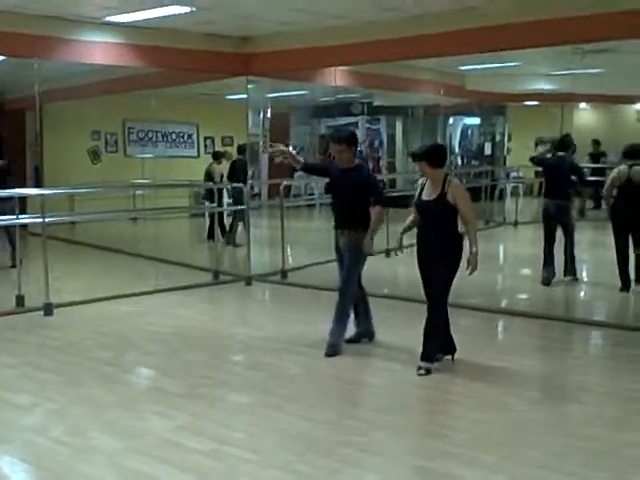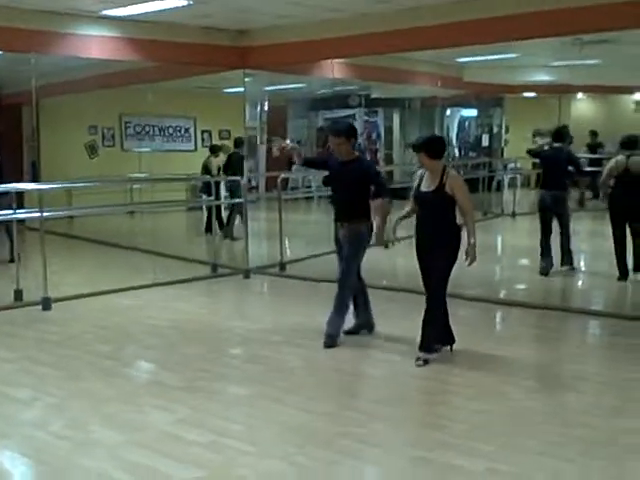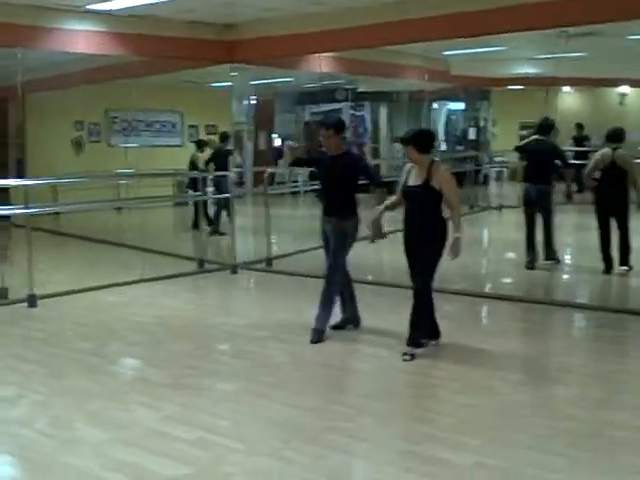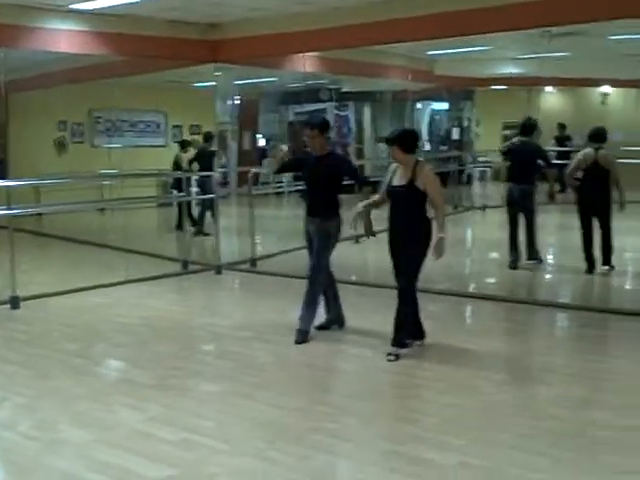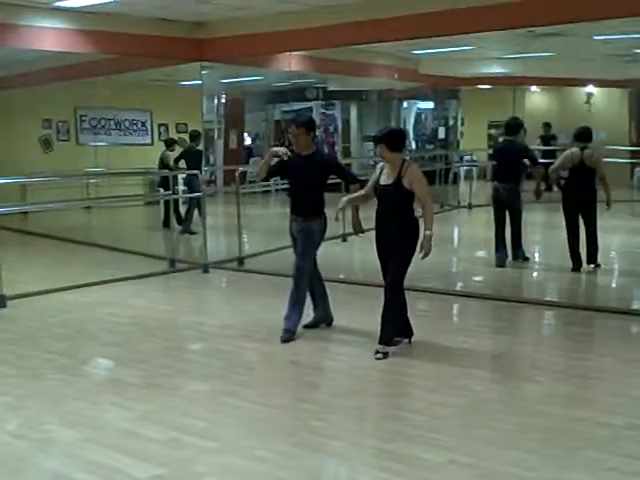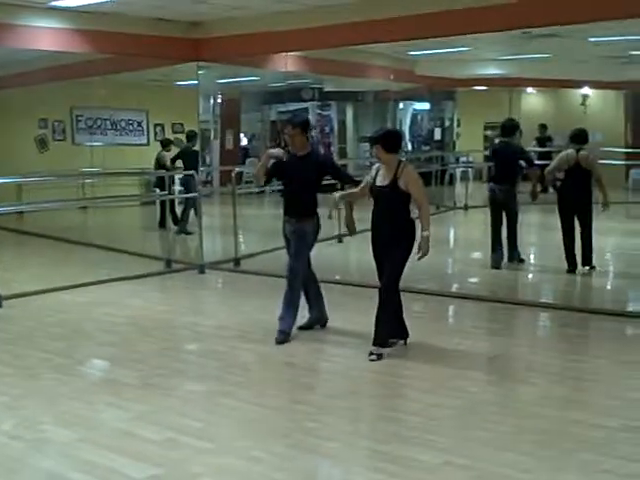
dt=0.1s
person 1, frame 1
left shoulder: (453, 187)
right shoulder: (422, 185)
left elbow: (470, 220)
left wrist: (473, 250)
right wrist: (404, 230)
left hip: (447, 250)
right hip: (425, 249)
left knee: (436, 302)
right knee: (434, 300)
left ankle: (429, 356)
right ankle: (445, 347)
person 1, frame 2
left shoulder: (452, 178)
right shoulder: (420, 176)
left elbow: (468, 212)
right elbow: (414, 205)
left wrist: (471, 241)
right wrist: (400, 218)
left hip: (445, 241)
right hip: (423, 240)
left knee: (435, 292)
right knee: (432, 291)
left ankle: (427, 346)
right ankle: (444, 338)
person 1, frame 3
left shoulder: (439, 171)
right shoulder: (408, 170)
left elbow: (455, 206)
right elbow: (400, 198)
left wrist: (457, 235)
right wrist: (384, 207)
left hip: (432, 235)
right hip: (411, 234)
left knee: (421, 286)
right knee: (419, 285)
left ankle: (415, 341)
right ankle: (430, 332)
person 1, frame 4
left shoulder: (423, 172)
right shoulder: (393, 170)
left elbow: (439, 206)
right elbow: (383, 197)
left wrist: (440, 236)
right wrist: (366, 205)
left hip: (416, 235)
right hip: (396, 234)
left knee: (406, 286)
right knee: (404, 286)
left ankle: (399, 342)
right ankle: (415, 333)
person 1, frame 5
left shoulder: (410, 171)
right shoulder: (380, 169)
left elbow: (426, 204)
right elbow: (367, 193)
left wrist: (428, 234)
right wrist: (348, 199)
left hip: (404, 235)
right hip: (383, 233)
left knee: (392, 284)
right knee: (392, 284)
left ankle: (386, 340)
right ankle: (402, 331)
person 1, frame 6
left shoulder: (406, 172)
right shoulder: (376, 170)
left elbow: (423, 205)
right elbow: (360, 192)
left wrist: (425, 234)
right wrist: (341, 195)
left hip: (400, 236)
right hip: (379, 235)
left knee: (387, 286)
right knee: (388, 285)
left ankle: (380, 341)
right ankle: (398, 332)
person 2, frame 1
left shoulder: (364, 175)
right shoulder: (333, 169)
left elbow: (379, 204)
right elbow: (303, 166)
left wrist: (369, 235)
right wrist: (287, 153)
left hip: (356, 235)
right hip: (341, 234)
left knee: (347, 287)
right knee: (353, 283)
left ankle: (334, 339)
right ankle: (365, 329)
person 2, frame 2
left shoulder: (364, 167)
right shoulder: (332, 162)
left elbow: (382, 194)
right elbow: (305, 162)
left wrist: (383, 226)
left hip: (358, 227)
right hip: (340, 227)
left knee: (346, 278)
right knee: (352, 275)
left ankle: (333, 330)
right ankle: (364, 321)
person 2, frame 3
left shoulder: (354, 161)
right shoulder: (320, 158)
left elbow: (377, 185)
right elbow: (291, 162)
right wrist: (289, 151)
left hip: (345, 222)
right hip: (327, 221)
left knee: (332, 272)
right knee: (338, 270)
left ankle: (320, 325)
right ankle: (351, 315)
person 2, frame 4
left shoulder: (338, 161)
right shoulder: (304, 160)
left elbow: (364, 184)
right elbow: (275, 170)
left hip: (328, 223)
right hip: (310, 222)
left knee: (316, 273)
right knee: (322, 270)
left ankle: (304, 325)
right ankle: (335, 315)
person 2, frame 5
left shoulder: (325, 160)
right shoulder: (289, 159)
left elbow: (354, 182)
right elbow: (261, 175)
right wrist: (270, 154)
left hip: (313, 222)
right hip: (295, 221)
left knee: (300, 272)
right knee: (309, 269)
left ankle: (290, 325)
right ankle: (323, 314)
person 2, frame 6
left shoulder: (320, 161)
right shoulder: (284, 161)
left elbow: (350, 183)
right elbow: (260, 180)
right wrist: (267, 156)
left hip: (306, 223)
right hip: (288, 222)
left knee: (294, 273)
right knee: (303, 270)
left ankle: (285, 326)
right ankle: (318, 314)
person 3, frame 1
left shoulder: (548, 161)
right shoulder: (571, 164)
left elbow: (532, 159)
right elbow: (583, 184)
left wrist: (546, 152)
left hip: (548, 203)
right hip: (563, 204)
left knee: (548, 241)
right knee: (569, 238)
left ankle: (547, 275)
right ankle: (570, 271)
person 3, frame 2
left shoulder: (545, 153)
right shoulder: (568, 155)
left elbow: (530, 151)
right elbow: (581, 174)
right wrist: (581, 193)
left hip: (544, 194)
right hip: (559, 195)
left knee: (545, 232)
right knee: (564, 229)
left ankle: (545, 265)
right ankle: (567, 261)
person 3, frame 3
left shoulder: (529, 146)
right shoulder: (553, 148)
left elbow: (516, 148)
right elbow: (566, 167)
left wrist: (531, 138)
right wrist: (568, 187)
left hip: (529, 188)
right hip: (544, 189)
left knee: (530, 225)
right knee: (547, 223)
left ankle: (530, 259)
right ankle: (550, 255)
person 3, frame 4
left shoulder: (512, 147)
right shoulder: (535, 148)
left elbow: (503, 152)
right elbow: (549, 167)
left wrist: (514, 141)
right wrist: (551, 186)
left hip: (512, 188)
right hip: (527, 189)
left knee: (513, 225)
right knee: (530, 223)
left ankle: (514, 259)
right ankle: (532, 255)
person 3, frame 5
left shoulder: (498, 147)
right shoulder: (521, 147)
right elbow: (535, 165)
right wrist: (538, 185)
left hip: (497, 187)
right hip: (512, 188)
left knee: (499, 224)
right knee: (515, 223)
left ankle: (500, 258)
right ankle: (518, 254)
person 3, frame 6
left shoulder: (494, 148)
right shoulder: (517, 149)
right elbow: (532, 167)
right wrist: (534, 186)
left hip: (493, 188)
right hip: (508, 189)
left knee: (495, 225)
right knee: (512, 224)
left ankle: (496, 259)
right ankle: (513, 255)
person 4, frame 1
left shoulder: (617, 171)
left elbow: (606, 193)
left wrist: (611, 207)
left hip: (619, 211)
left knee: (621, 248)
left ankle: (625, 283)
person 4, frame 2
left shoulder: (614, 162)
left elbow: (603, 183)
left wrist: (608, 195)
left hip: (617, 201)
left knee: (619, 237)
left ankle: (623, 272)
person 4, frame 3
left shoulder: (600, 154)
right shoulder: (626, 155)
left elbow: (587, 175)
right elbow: (633, 179)
left wrist: (594, 187)
left hip: (602, 195)
right hip: (620, 195)
left knee: (604, 230)
right knee: (623, 229)
left ankle: (608, 266)
right ankle: (624, 262)
person 4, frame 4
left shoulder: (583, 154)
right shoulder: (608, 156)
left elbow: (568, 174)
right elbow: (615, 179)
left wrist: (575, 186)
right wrist: (621, 197)
left hip: (585, 195)
right hip: (602, 195)
left knee: (587, 230)
right knee: (605, 228)
left ankle: (590, 265)
right ankle: (606, 262)
person 4, frame 5
left shoulder: (569, 154)
right shoulder: (594, 155)
left elbow: (552, 171)
right elbow: (602, 177)
left wrist: (562, 185)
right wrist: (608, 195)
left hip: (570, 194)
right hip: (588, 194)
left knee: (572, 229)
right knee: (591, 227)
left ankle: (576, 263)
right ankle: (592, 261)
person 4, frame 6
left shoulder: (565, 155)
right shoulder: (589, 157)
left elbow: (548, 172)
right elbow: (598, 179)
right wrist: (605, 196)
left hip: (565, 195)
right hip: (583, 196)
left knee: (568, 230)
right knee: (586, 229)
left ankle: (571, 265)
right ankle: (587, 262)
